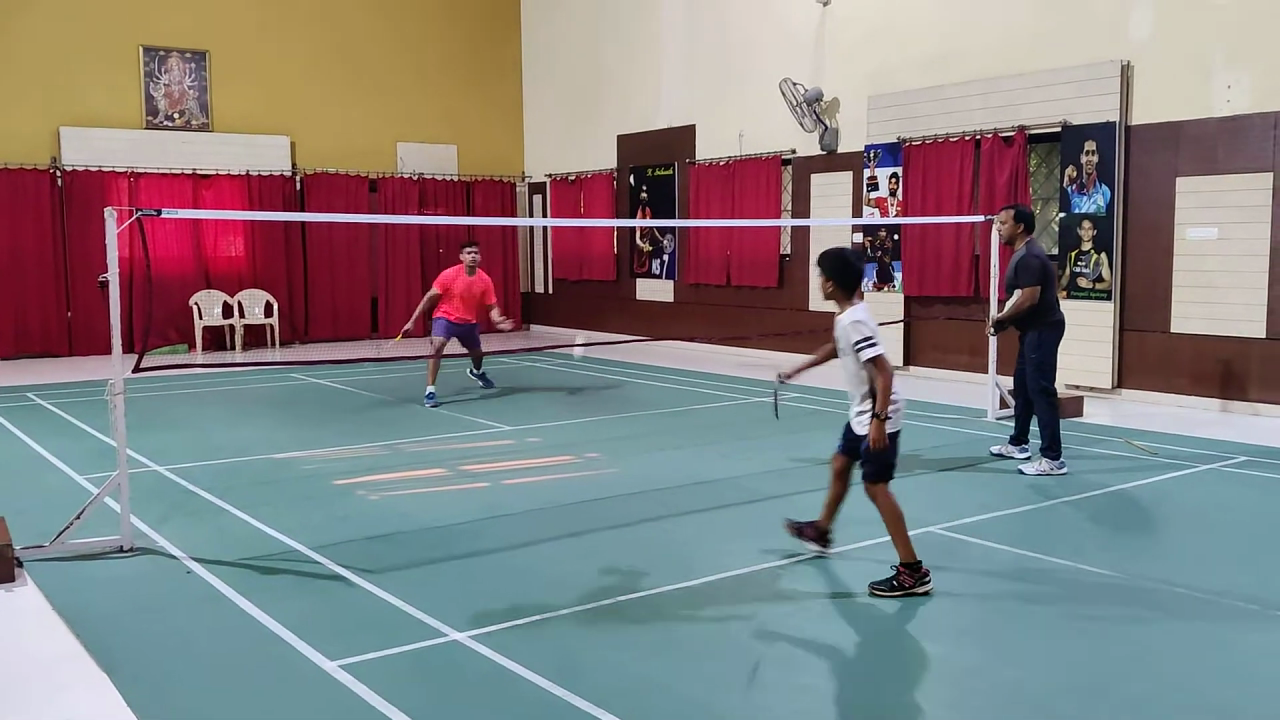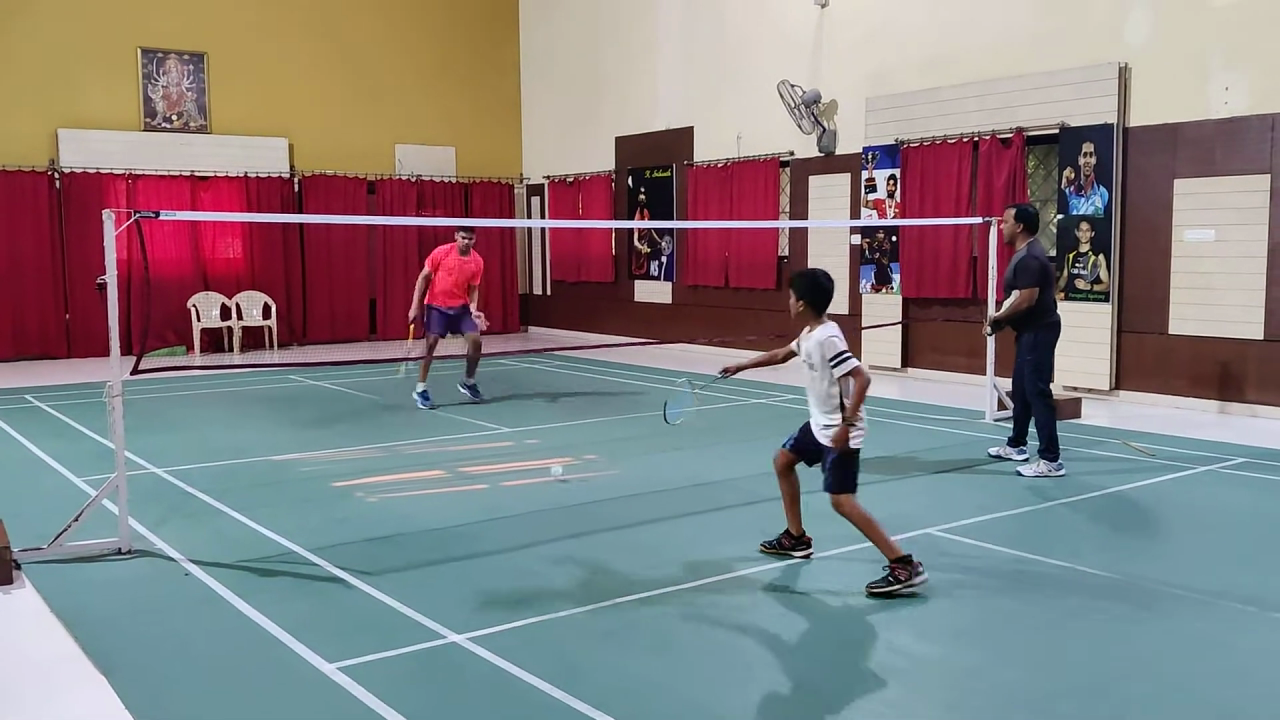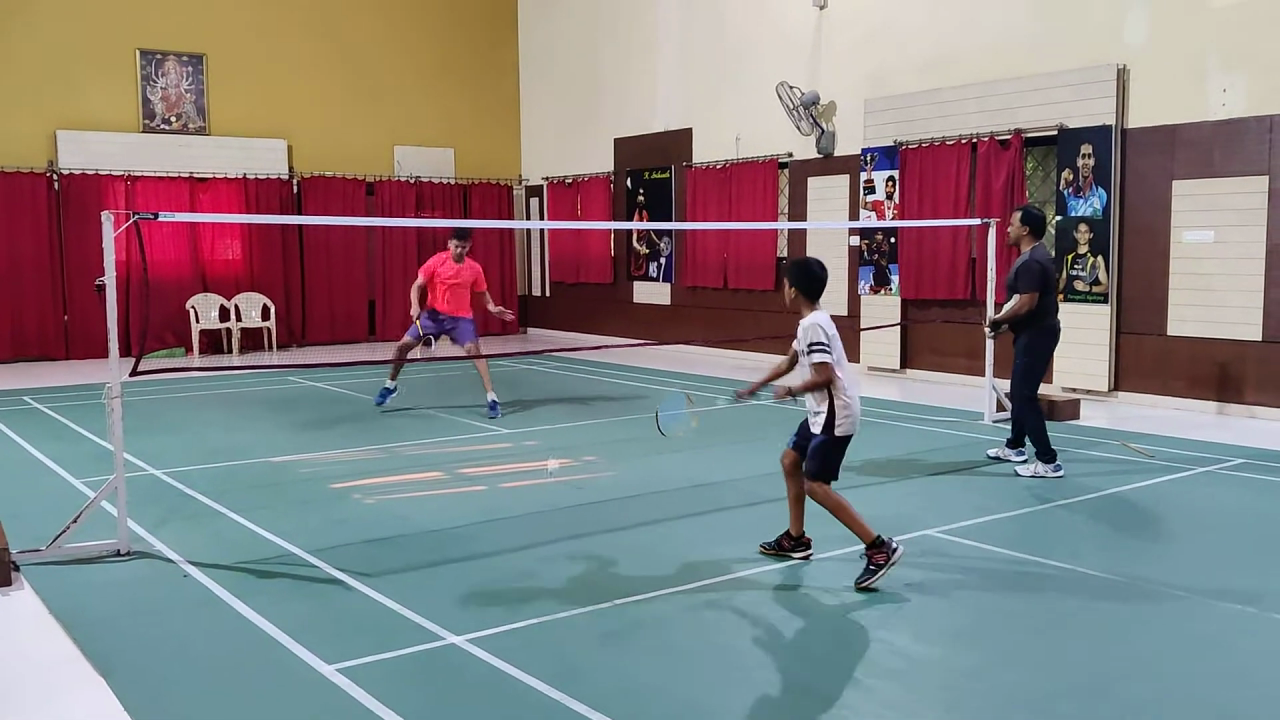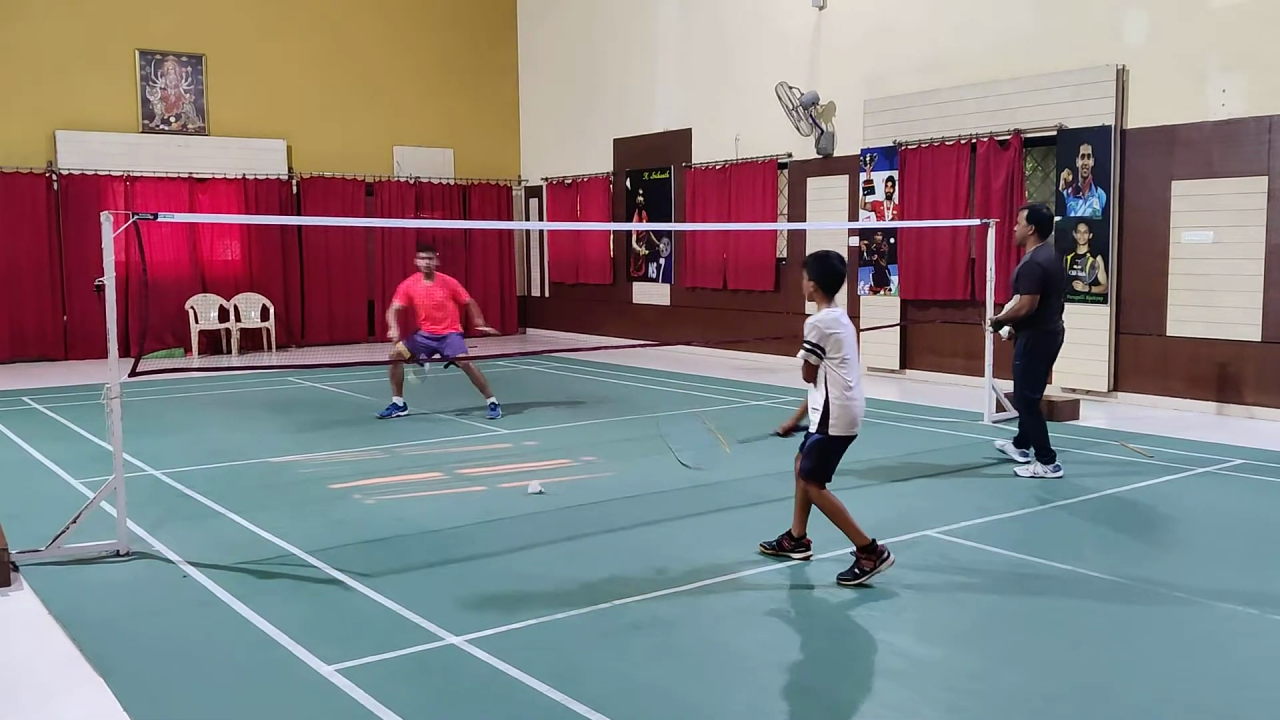
dt=0.2s
person 1, frame 1
left shoulder: (853, 321)
right shoulder: (851, 314)
left elbow: (884, 370)
right elbow: (836, 349)
left wrist: (878, 418)
right wrist: (798, 370)
left hip: (876, 415)
right hip: (862, 411)
left knee: (876, 487)
right knee: (840, 466)
left ankle: (912, 572)
right ankle: (821, 530)
person 1, frame 2
left shoulder: (827, 338)
right shoulder: (811, 334)
left elbow: (862, 378)
right elbow: (781, 354)
left wrist: (848, 425)
right wrist: (740, 366)
left hip: (838, 428)
right hip: (821, 423)
left knee: (842, 500)
right knee: (783, 461)
left ankle: (903, 565)
right ankle: (796, 538)
person 1, frame 3
left shoulder: (813, 325)
right shoulder: (810, 323)
left elbow: (823, 377)
right elbow: (789, 362)
left wrist: (790, 391)
right wrist: (757, 386)
left hip: (834, 416)
right hip: (822, 414)
left knee: (817, 486)
right knee: (790, 462)
left ankle: (879, 547)
right ankle: (796, 539)
person 1, frame 4
left shoulder: (817, 323)
right shoulder: (839, 319)
left elbow: (809, 375)
left wrist: (802, 358)
right wrist: (797, 418)
left hip: (834, 417)
right hip: (834, 412)
left knee: (813, 485)
right knee: (802, 468)
left ankle: (870, 551)
right ankle: (797, 539)
person 2, frame 1
left shoulder: (1029, 257)
right shoulder: (1022, 255)
left elbow: (1029, 299)
left wrist: (1000, 319)
right wrist: (1004, 321)
left hip: (1042, 331)
right hip: (1033, 331)
left knee: (1041, 391)
right knee: (1022, 386)
left ankle: (1052, 459)
right ankle: (1018, 443)
person 2, frame 2
left shoulder: (1030, 258)
right shoulder: (1025, 254)
left elbow: (1027, 300)
left wrist: (997, 318)
right wrist: (1002, 320)
left hip: (1038, 332)
right hip: (1030, 332)
left knee: (1037, 393)
right knee: (1021, 390)
left ankle: (1050, 460)
right ankle: (1016, 445)
person 2, frame 3
left shoulder: (1032, 262)
right shoulder: (1033, 256)
left elbow: (1026, 305)
left wrist: (997, 320)
right wrist: (1005, 324)
left hip: (1035, 336)
right hip: (1034, 334)
left knee: (1025, 396)
right knee: (1020, 393)
left ankle: (1048, 461)
right ankle: (1015, 446)
person 2, frame 4
left shoulder: (1033, 263)
right shoulder: (1048, 256)
left elbow: (1026, 306)
left wrist: (998, 320)
right wrist: (1010, 321)
left hip: (1036, 337)
right hip: (1047, 333)
left knee: (1026, 398)
right knee: (1028, 394)
left ankle: (1047, 462)
right ankle: (1021, 446)
person 3, frame 1
left shoulder: (485, 281)
right shoulder: (449, 275)
left elbow: (492, 308)
right elbow: (429, 298)
left wrist: (498, 321)
right wrist: (412, 321)
left hip: (468, 322)
right hip: (444, 317)
left knee: (477, 353)
right knee: (437, 345)
left ankle: (476, 372)
right ankle: (430, 391)
person 3, frame 2
left shoulder: (477, 262)
right shoulder: (441, 252)
left elbow: (473, 289)
right elbow: (423, 277)
left wrist: (474, 310)
right wrist: (415, 305)
left hip: (461, 307)
right hip: (436, 305)
left knee: (475, 340)
right knee: (431, 343)
left ankle: (469, 383)
right ankle: (421, 389)
person 3, frame 3
left shoulder: (475, 269)
right shoulder: (435, 262)
left elbow: (483, 293)
right elbow: (417, 286)
left wrist: (493, 309)
right wrist: (415, 306)
left hip: (461, 317)
right hip: (434, 314)
left knee: (473, 350)
right knee: (404, 345)
left ankle: (492, 398)
right ankle: (391, 386)
person 3, frame 4
left shoulder: (449, 282)
right shoulder: (408, 285)
left elbow: (469, 303)
right elbow: (393, 310)
left wrist: (480, 324)
right wrist: (394, 328)
left hip: (450, 333)
right hip: (424, 334)
left knee: (464, 362)
right knee: (397, 354)
left ankle: (492, 401)
right ankle: (398, 403)
